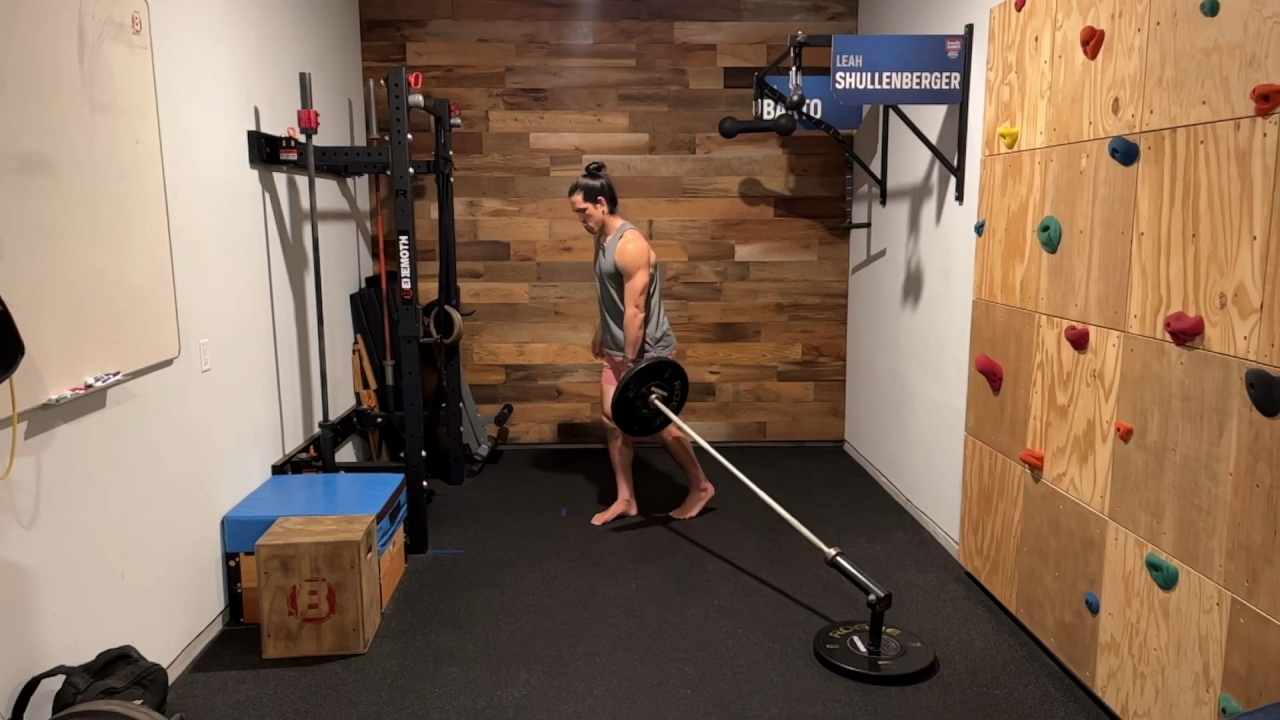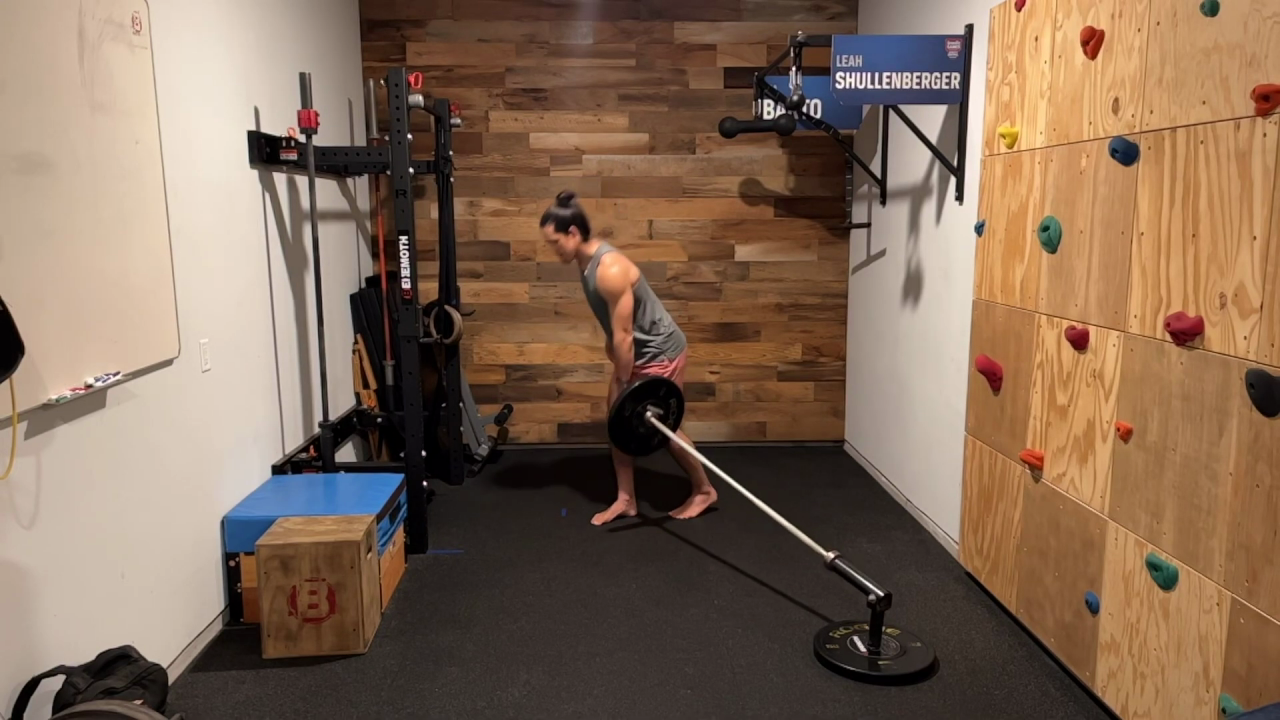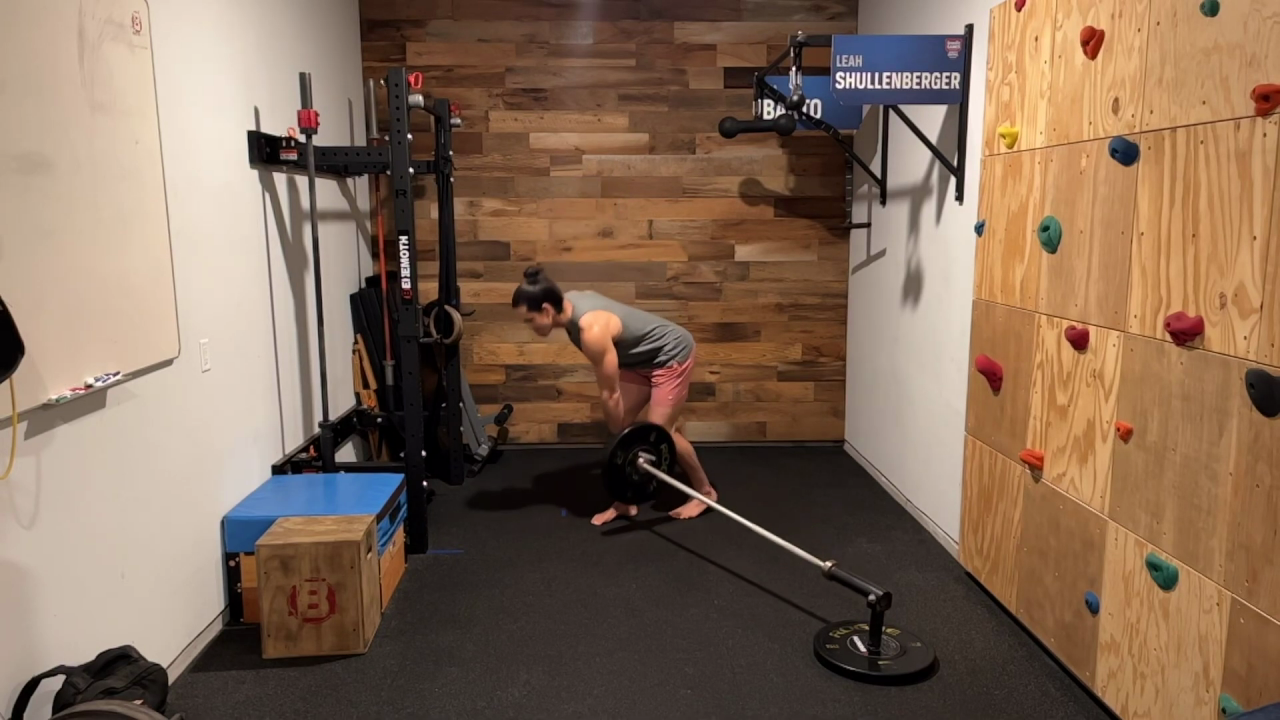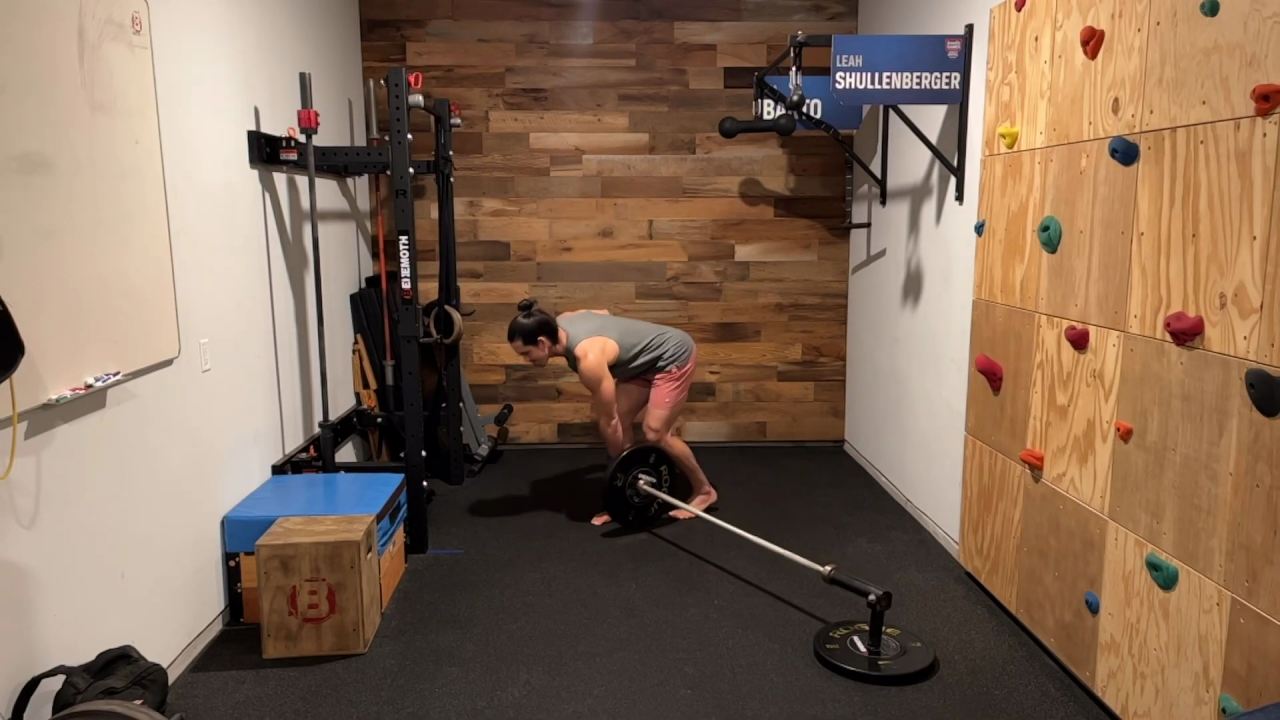
dt=0.5s
person 1, frame 1
left shoulder: (630, 245)
right shoulder: (602, 239)
left elbow: (636, 311)
left wrist: (633, 365)
right wrist: (600, 333)
left hip: (647, 352)
right hip: (617, 350)
left knee: (659, 425)
right knee: (613, 423)
left ankle: (701, 486)
right ankle: (625, 499)
person 1, frame 2
left shoulder: (611, 269)
right shoulder: (586, 260)
left elbow: (624, 333)
left wrist: (625, 385)
left hip: (659, 352)
right hip: (633, 353)
left ankle: (704, 490)
right ankle: (625, 500)
person 1, frame 3
left shoulder: (592, 331)
right shoulder: (569, 300)
left elbow: (610, 393)
left wrist: (618, 437)
left hip: (672, 354)
right hip: (643, 355)
right knee: (620, 421)
left ankle: (705, 491)
right ankle: (625, 500)
person 1, frame 4
left shoulder: (588, 359)
right shoulder: (562, 322)
left elbow: (608, 421)
right elbow: (604, 312)
left hip: (673, 357)
right hip: (646, 359)
left knee: (655, 433)
right knee: (621, 419)
left ankle: (704, 491)
